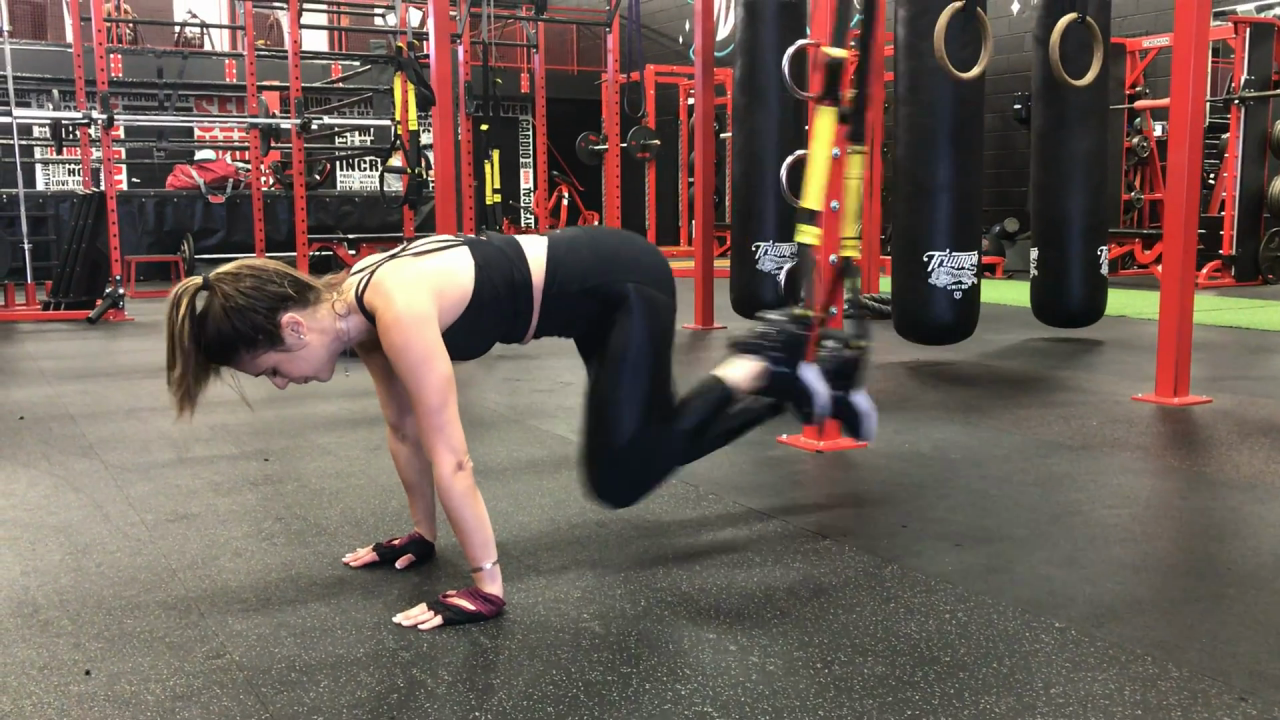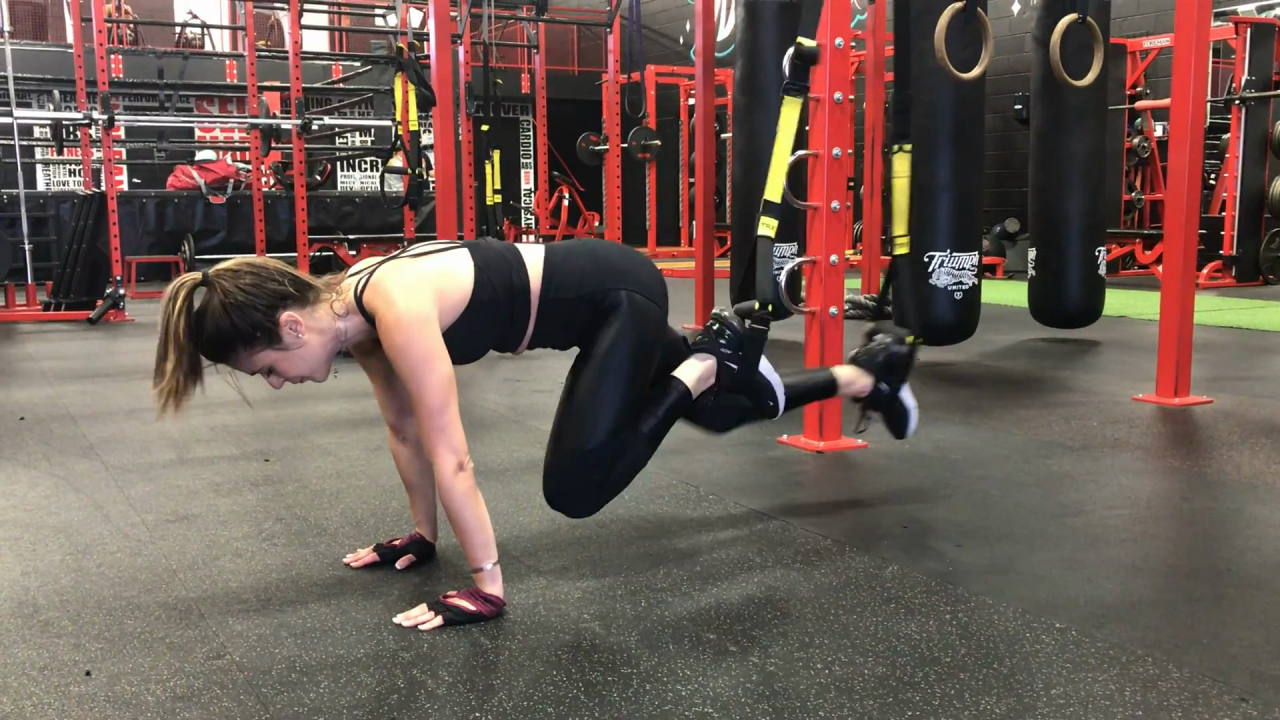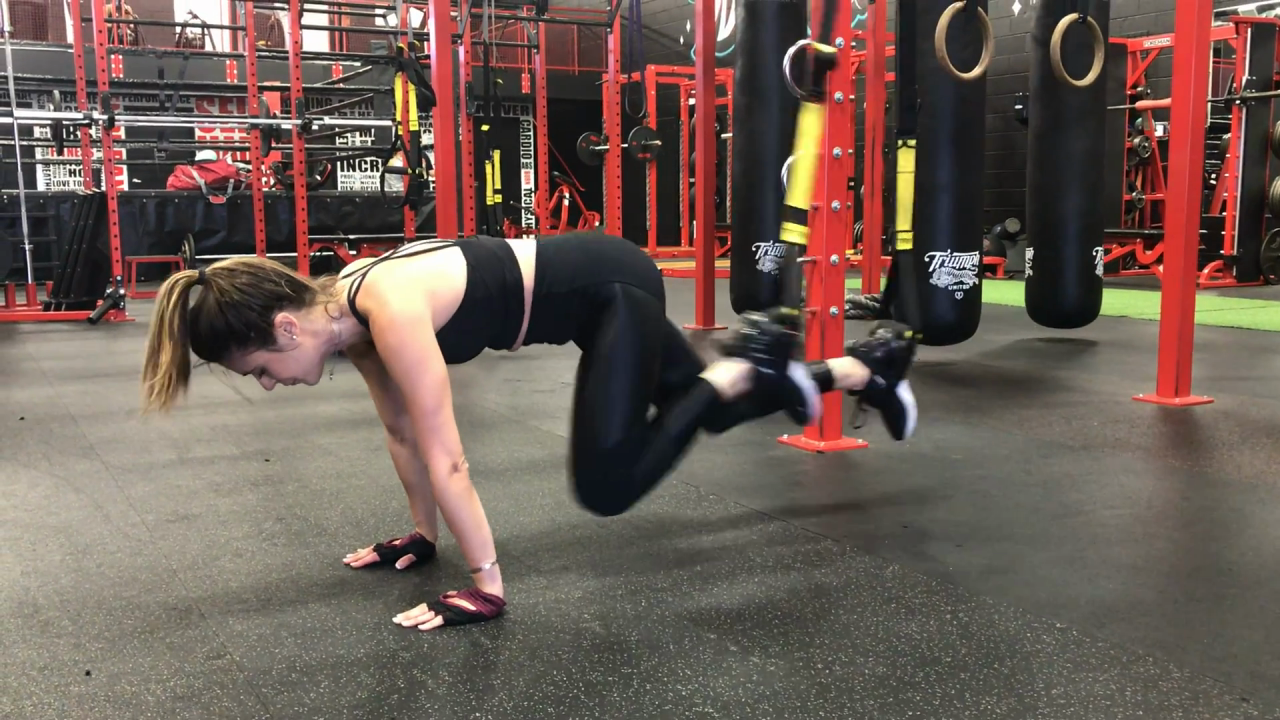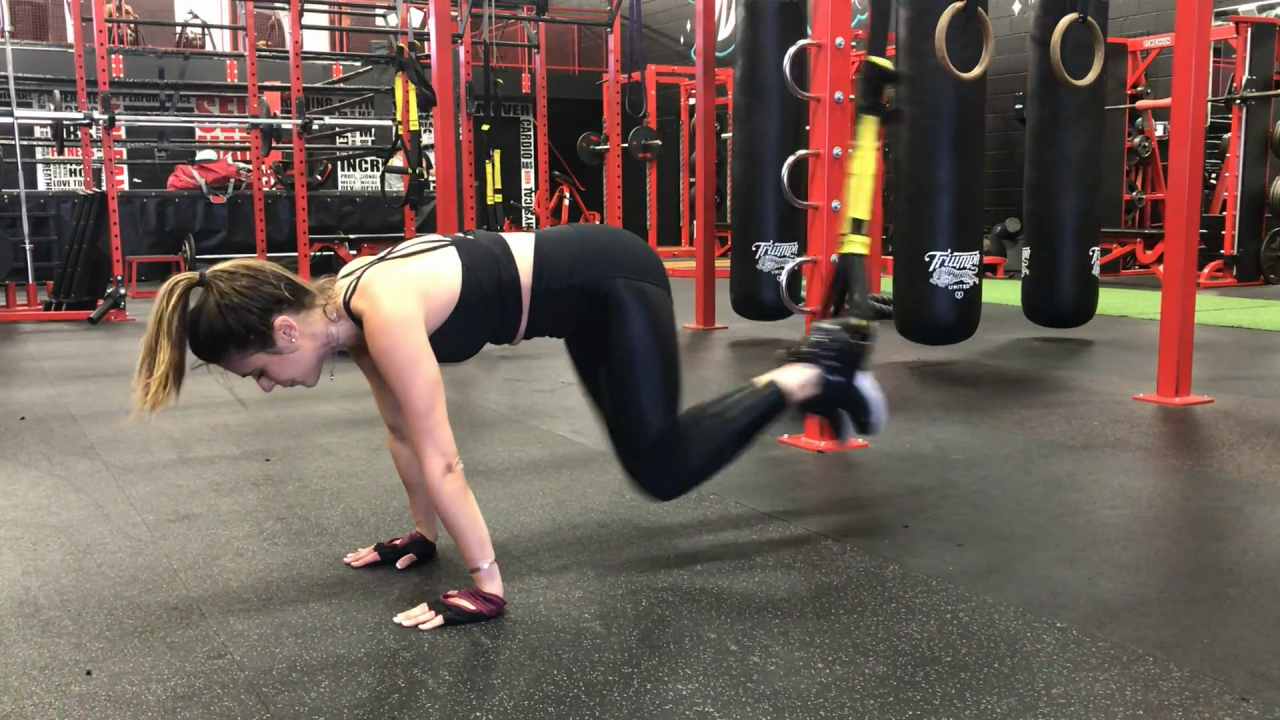
dt=0.1s
person 1, frame 1
left shoulder: (397, 310)
right shoulder: (349, 305)
left elbow: (449, 455)
right elbow: (404, 429)
left wrist: (487, 584)
right wrist: (422, 532)
left hip: (619, 281)
right hip: (581, 287)
left knee: (619, 481)
right knee: (637, 446)
left ankle: (758, 366)
right ankle: (822, 375)
person 1, frame 2
left shoulder: (393, 311)
right shoulder: (352, 310)
left elbow: (450, 458)
right elbow: (405, 431)
left wrist: (487, 585)
right wrist: (421, 534)
left hip: (616, 293)
right hip: (588, 298)
left knee: (577, 486)
right knee: (709, 414)
left ankle: (709, 363)
right ankle: (870, 375)
person 1, frame 3
left shoulder: (387, 312)
right shoulder: (348, 310)
left elbow: (444, 458)
right elbow: (401, 430)
left wrist: (486, 585)
right wrist: (422, 534)
left hip: (610, 286)
right hip: (582, 290)
left knee: (606, 486)
right knee: (705, 414)
left ankle: (742, 366)
right ankle: (865, 369)
person 1, frame 4
left shoulder: (384, 314)
right shoulder: (340, 308)
left elbow: (439, 459)
right elbow: (401, 430)
left wrist: (486, 585)
right wrist: (427, 534)
left hip: (610, 279)
right hip: (571, 288)
left knee: (666, 471)
right knee: (660, 434)
left ankle: (815, 371)
right ankle: (814, 379)
